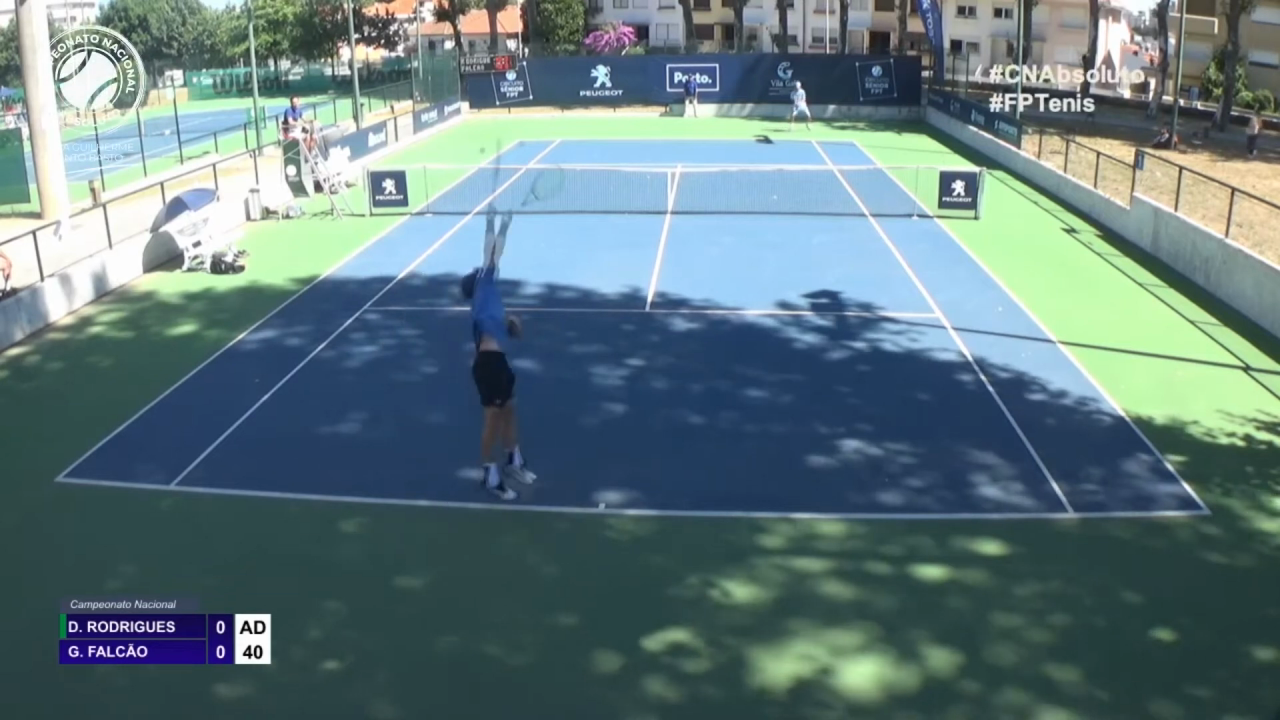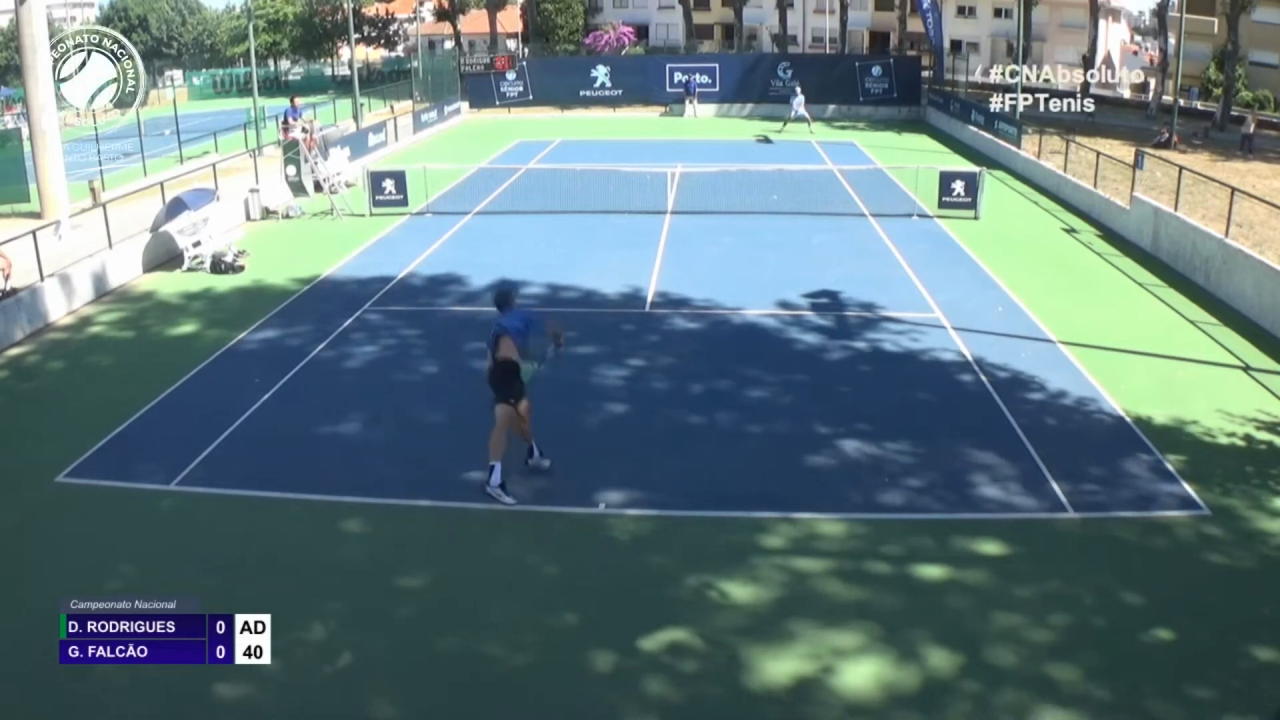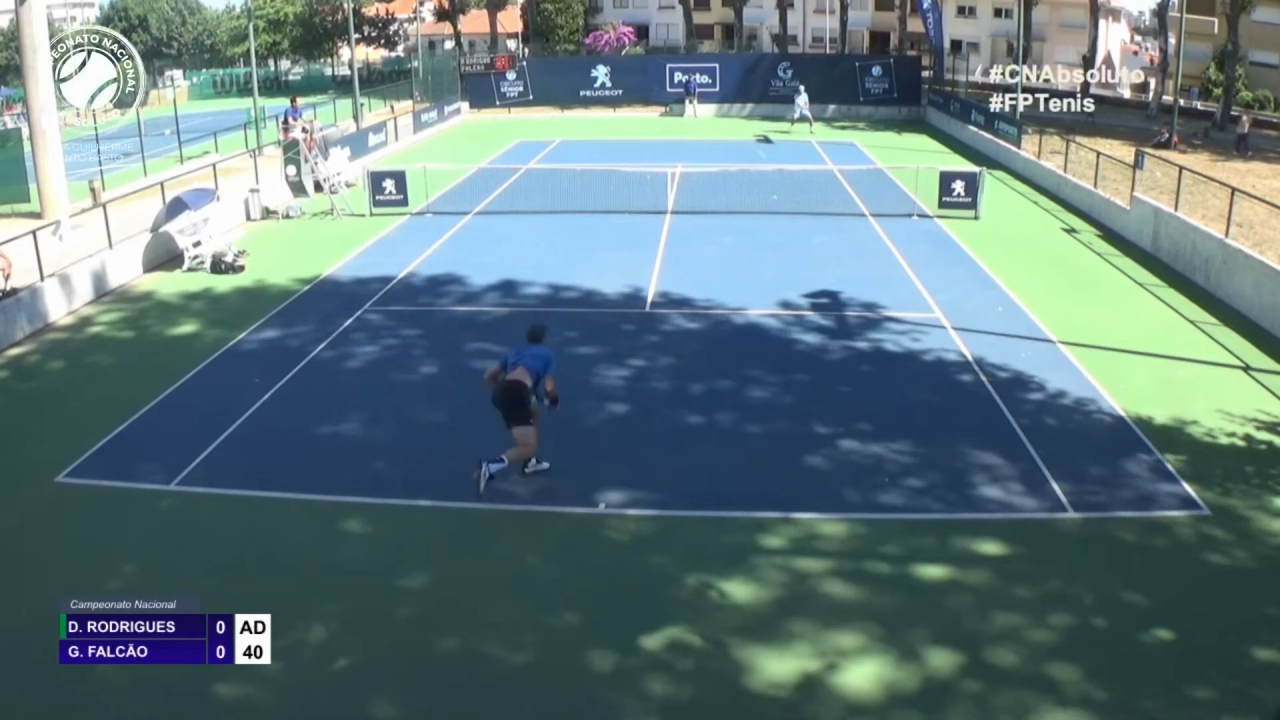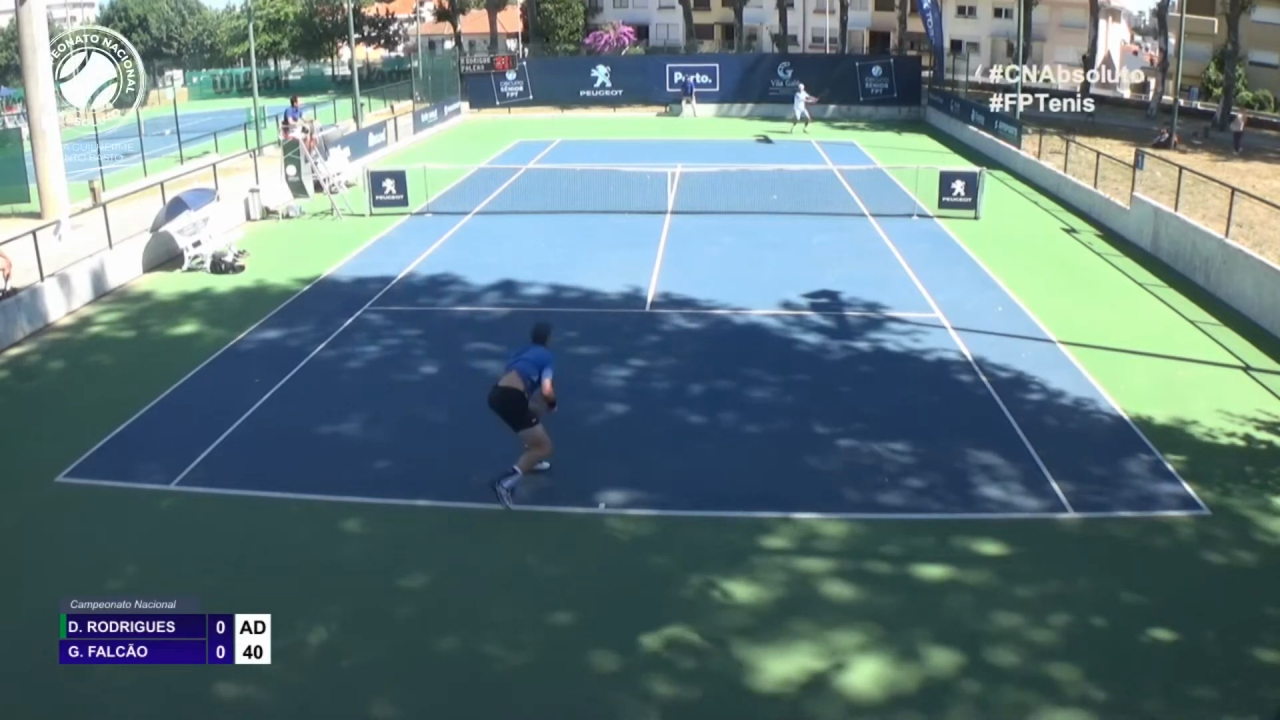
dt=0.2s
person 1, frame 1
left shoulder: (485, 301)
right shoulder: (483, 292)
left elbow: (513, 333)
right elbow: (490, 261)
left wrist: (510, 322)
left hip: (498, 362)
right hip: (490, 362)
left knee: (509, 410)
right knee: (494, 424)
left ankle: (514, 463)
right ankle: (491, 478)
person 1, frame 2
left shoulder: (498, 325)
right shoulder: (523, 315)
left elbow: (491, 359)
right elbow: (552, 331)
right wrist: (557, 341)
left hip: (499, 371)
right hip: (506, 374)
left knee: (524, 412)
right knee: (502, 425)
left ankle: (534, 454)
right ankle: (494, 482)
person 1, frame 3
left shoulder: (516, 353)
right shoulder: (547, 354)
left elbow: (489, 376)
right elbow: (549, 388)
right wrist: (555, 400)
left hip: (501, 391)
right hip: (515, 392)
left knee: (532, 414)
right knee: (527, 447)
left ankle: (530, 462)
right ankle: (489, 467)
person 1, frame 4
left shoulder: (524, 352)
right shoulder: (546, 356)
right elbow: (547, 392)
right wrist: (552, 404)
left hip: (496, 394)
right hip: (511, 398)
left knee: (533, 417)
right knee: (544, 448)
left ankle: (531, 461)
right ankle: (505, 482)
